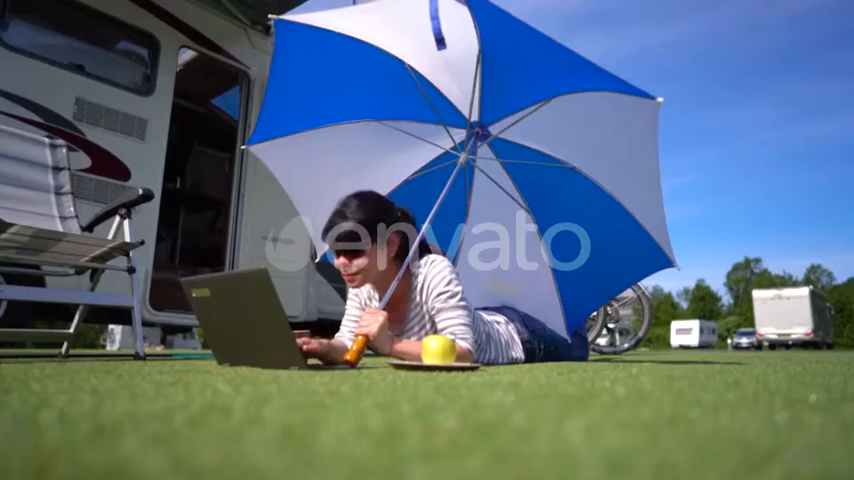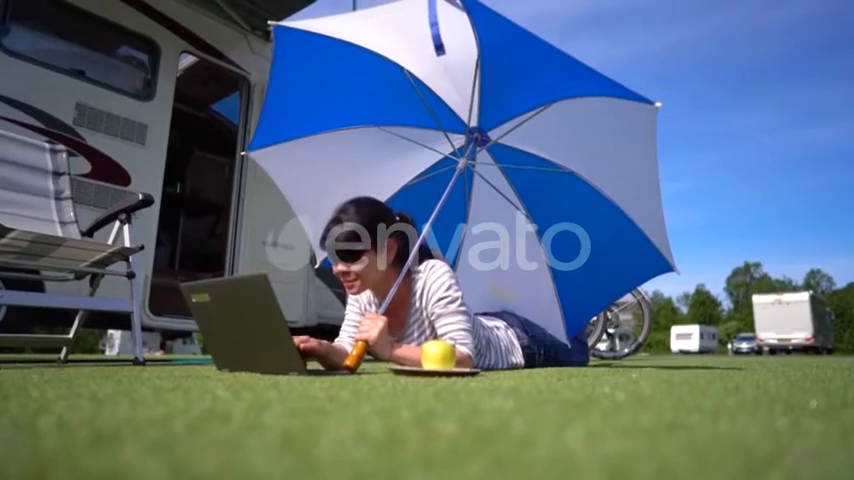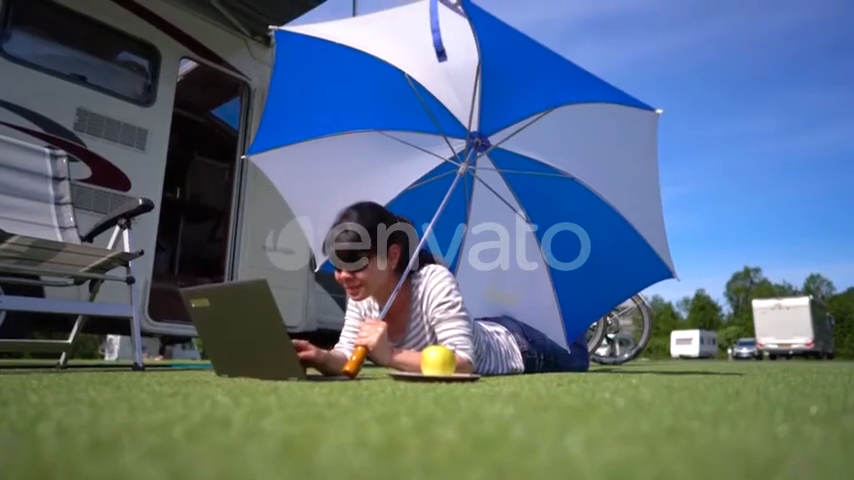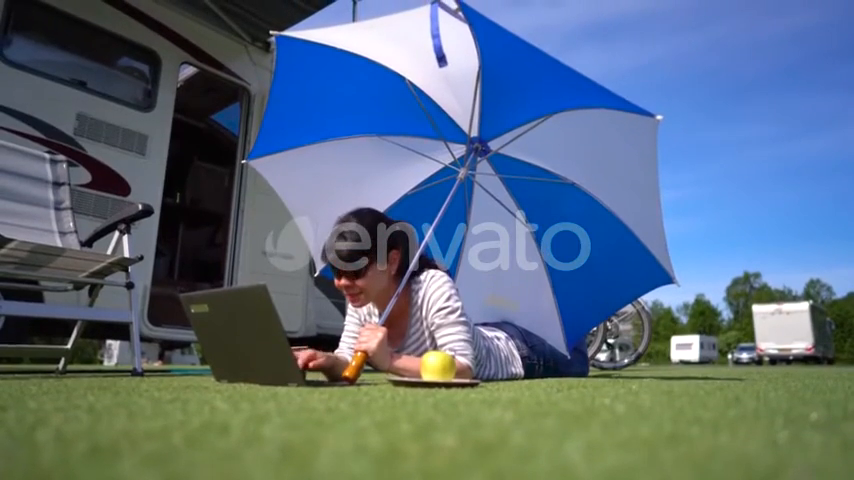
dt=0.4s
person 1, frame 1
left shoulder: (434, 272)
right shoulder: (361, 287)
left elbow: (464, 353)
right elbow: (346, 347)
left wrist: (391, 345)
right wrist: (325, 349)
left hip: (515, 338)
person 1, frame 2
left shoulder: (434, 277)
right shoulder: (361, 292)
left elbow: (463, 358)
right elbow: (345, 353)
left wrist: (391, 350)
right wrist: (323, 350)
left hip: (517, 344)
person 1, frame 3
left shoulder: (435, 282)
right shoulder: (361, 298)
left elbow: (464, 363)
right elbow: (345, 358)
left wrist: (391, 356)
right wrist: (322, 358)
left hip: (516, 348)
person 1, frame 4
left shoulder: (434, 287)
right shoulder: (360, 304)
left elbow: (463, 369)
right elbow: (346, 366)
left wrist: (391, 361)
right wrist: (329, 362)
left hip: (516, 353)
